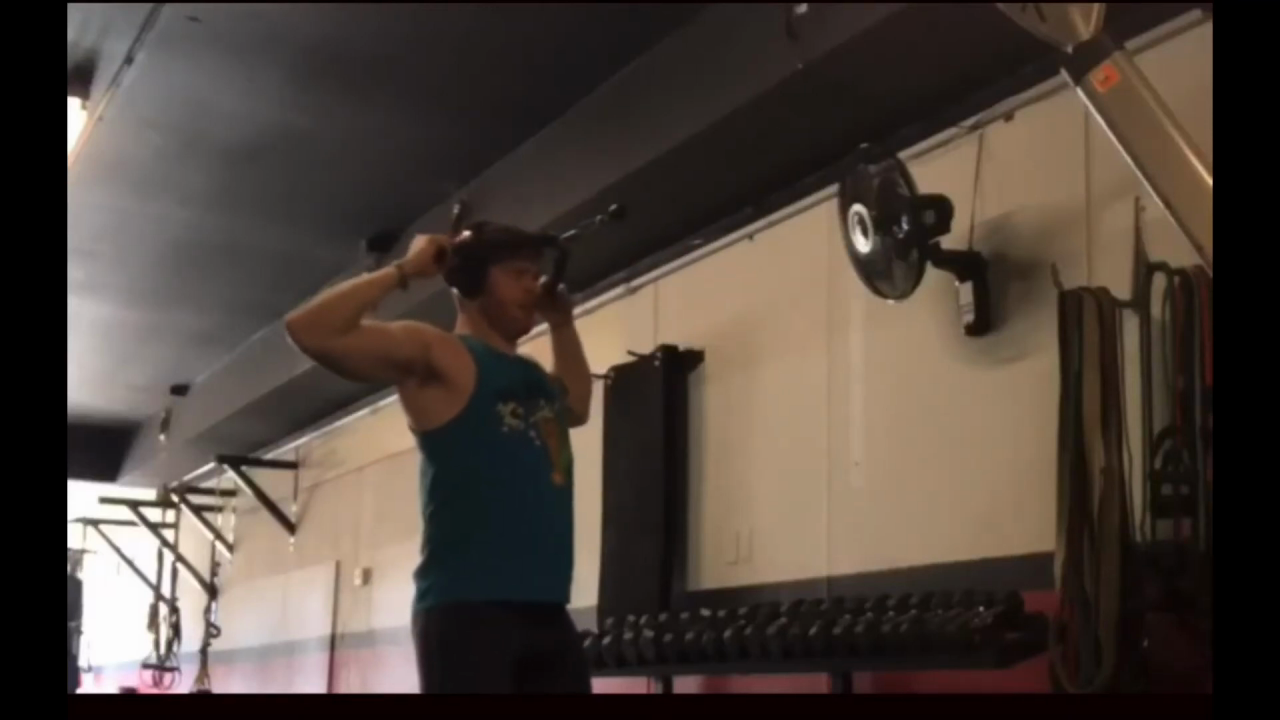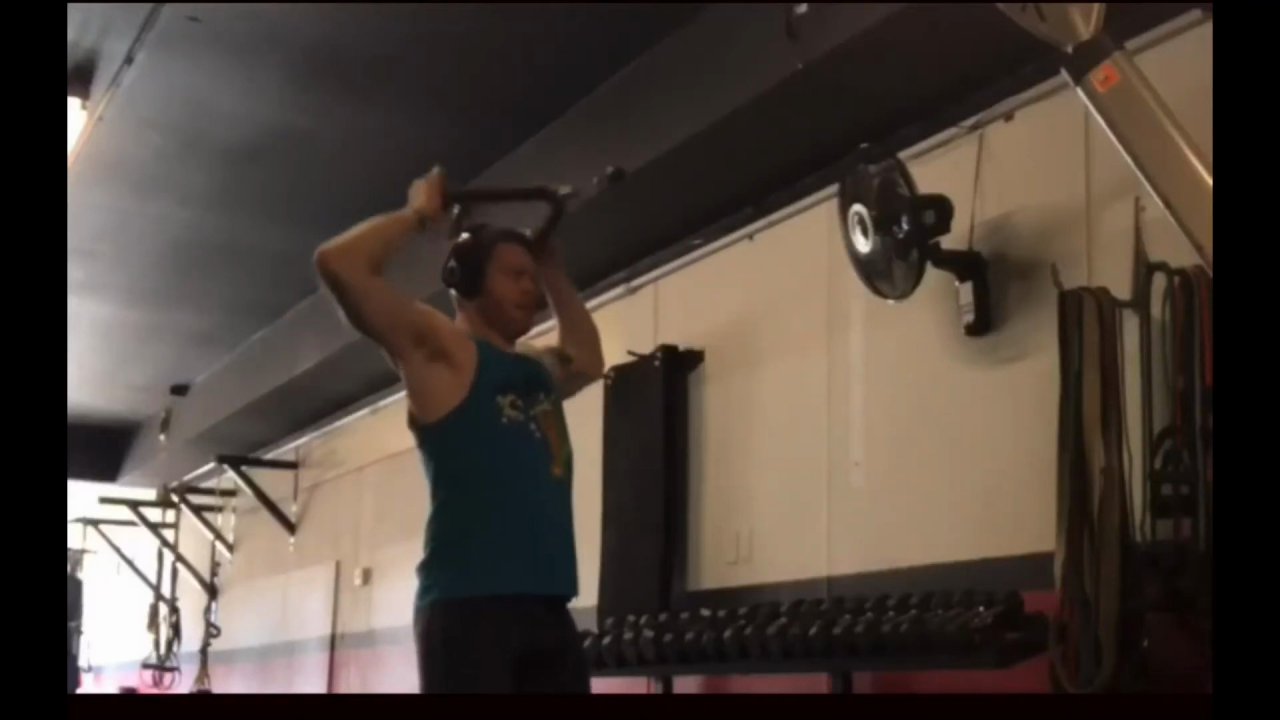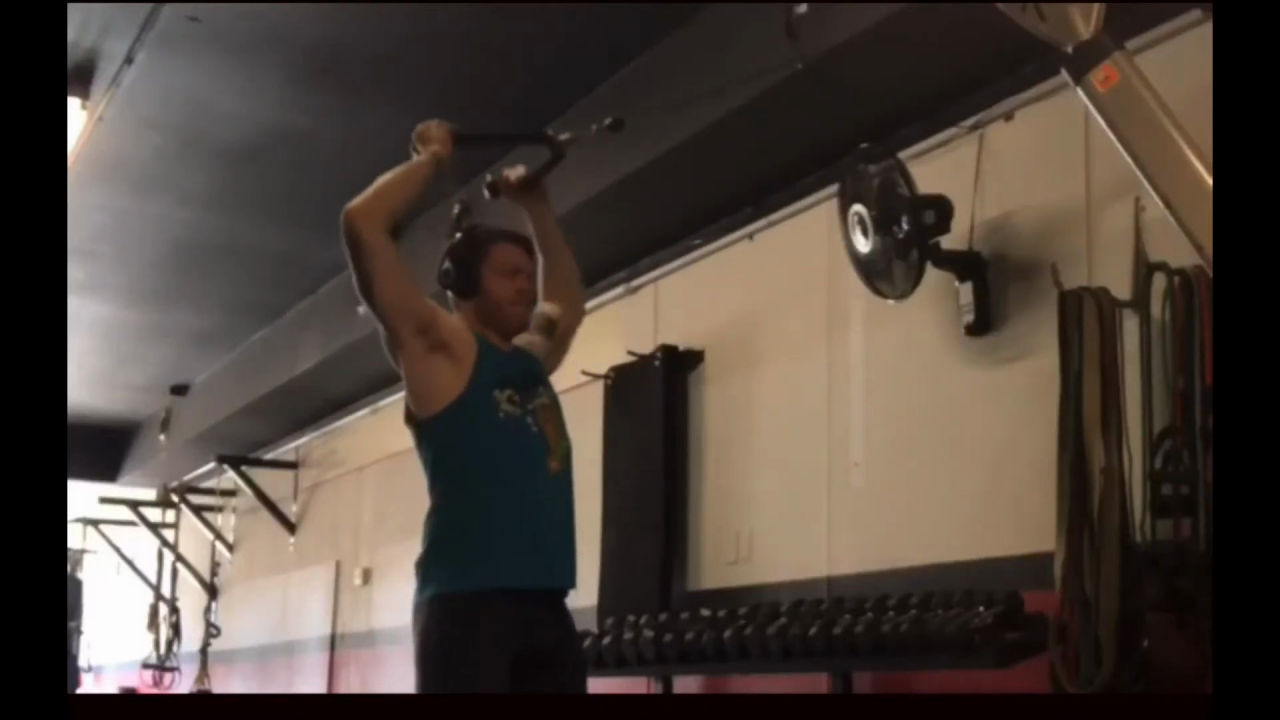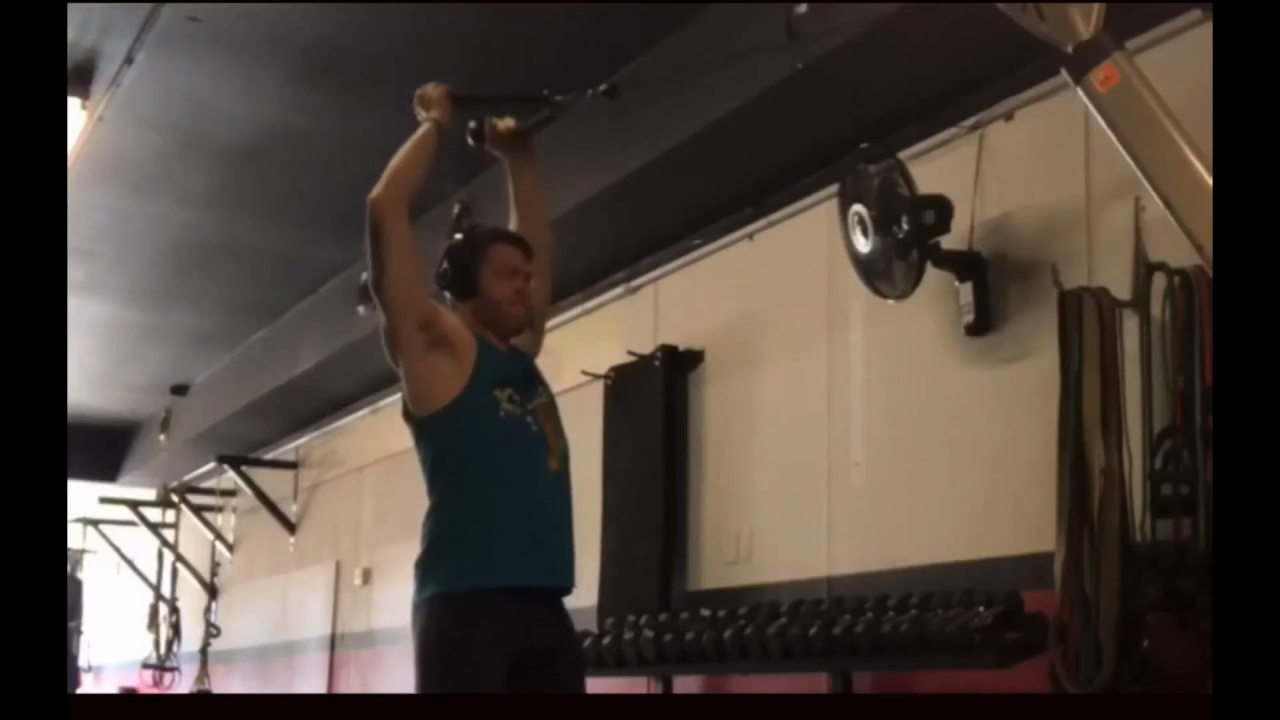
dt=0.3s
person 1, frame 1
left shoulder: (532, 376)
right shoulder: (436, 354)
left elbow: (577, 405)
right elbow: (309, 330)
left wrist: (561, 321)
right wrist: (406, 269)
left hip: (544, 611)
right hip: (468, 608)
person 1, frame 2
left shoulder: (536, 370)
right shoulder: (437, 349)
left elbow: (589, 357)
right elbow: (339, 263)
left wrist: (550, 269)
right wrist: (419, 214)
left hip: (546, 606)
right hip: (467, 603)
person 1, frame 3
left shoulder: (530, 358)
right shoulder: (436, 345)
left elbow: (568, 300)
right elbow: (361, 224)
left wrist: (536, 205)
right wrist: (430, 160)
left hip: (543, 604)
right hip: (467, 601)
person 1, frame 4
left shoulder: (521, 355)
right shoulder: (434, 345)
left elbow: (536, 250)
right elbow: (386, 212)
left wrist: (518, 159)
right wrist: (434, 127)
left hip: (542, 603)
right hip: (465, 601)
